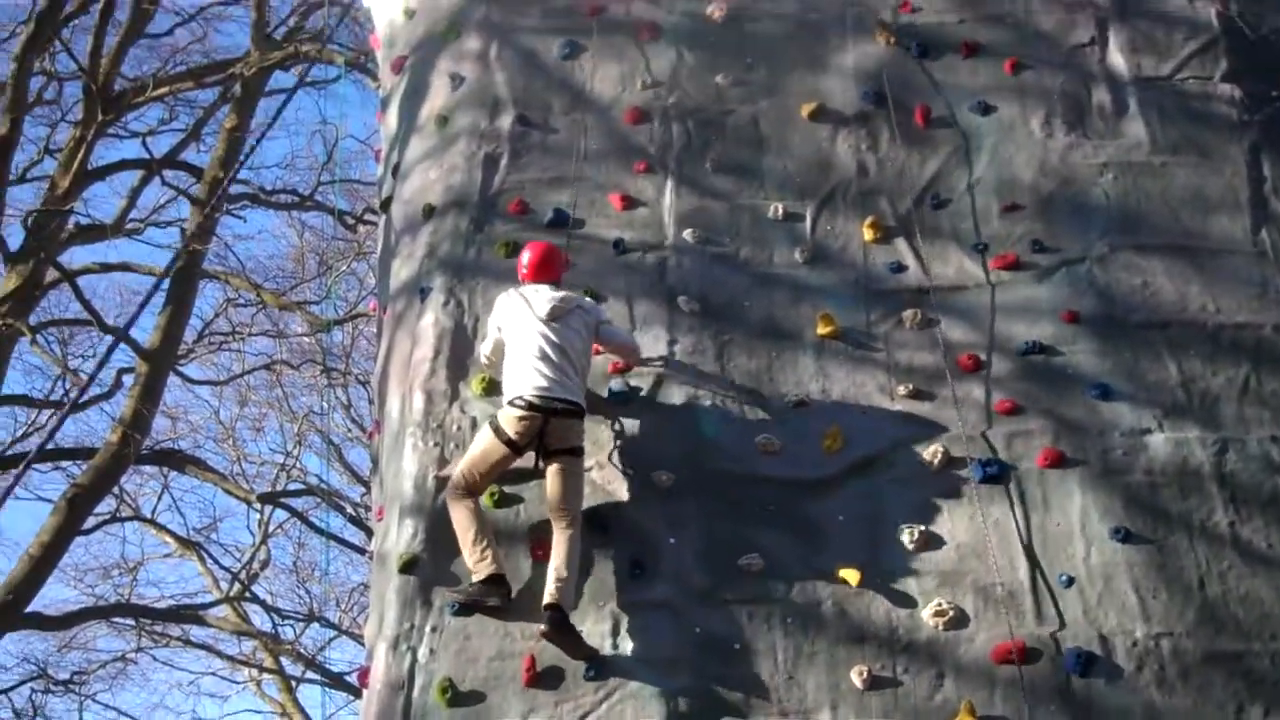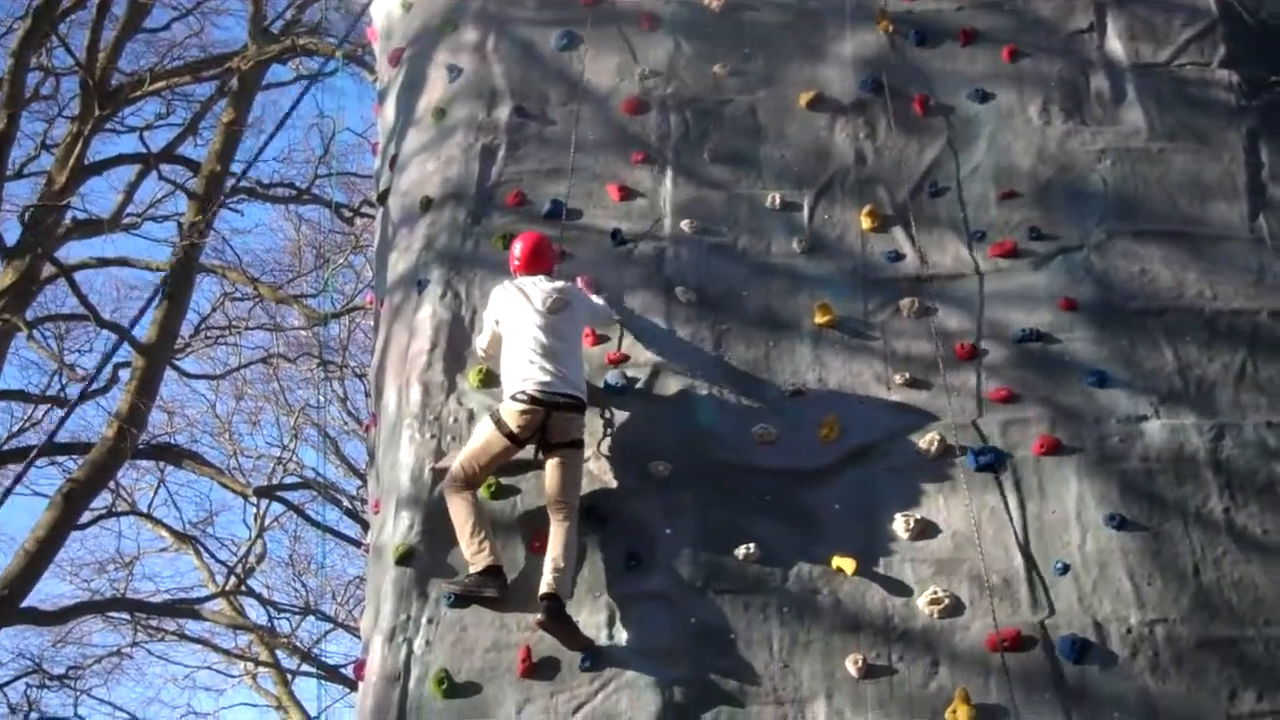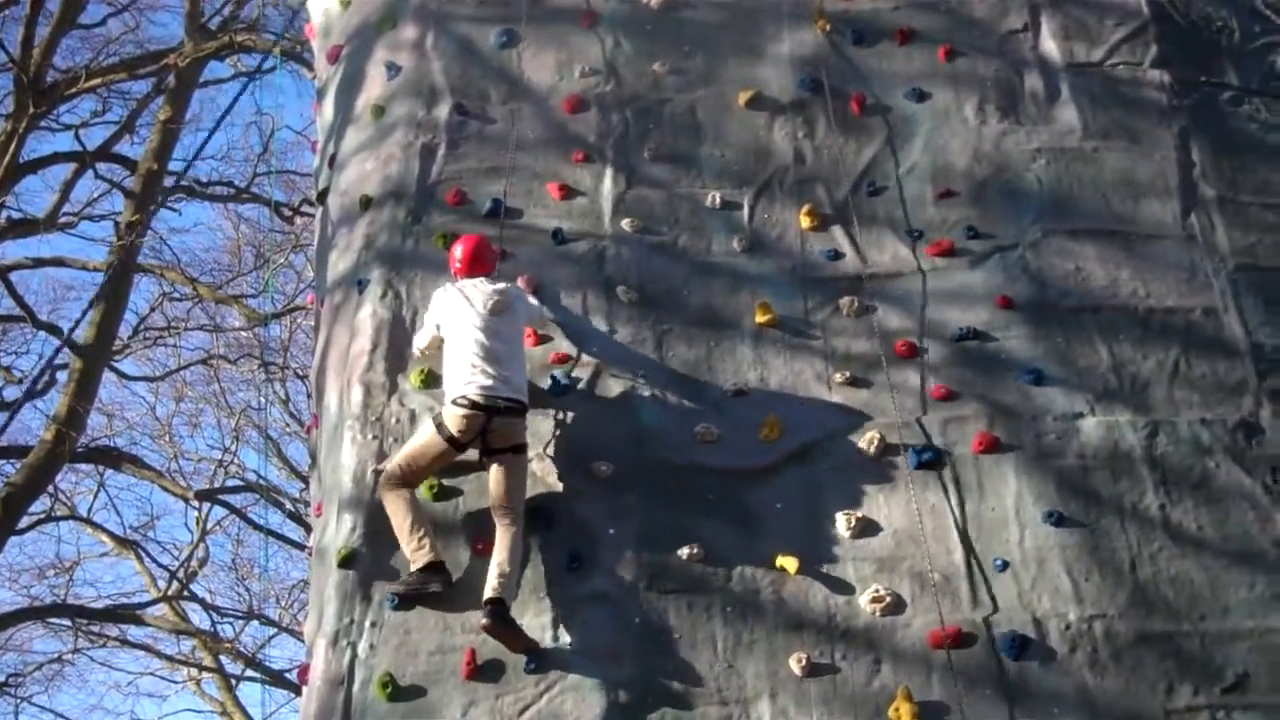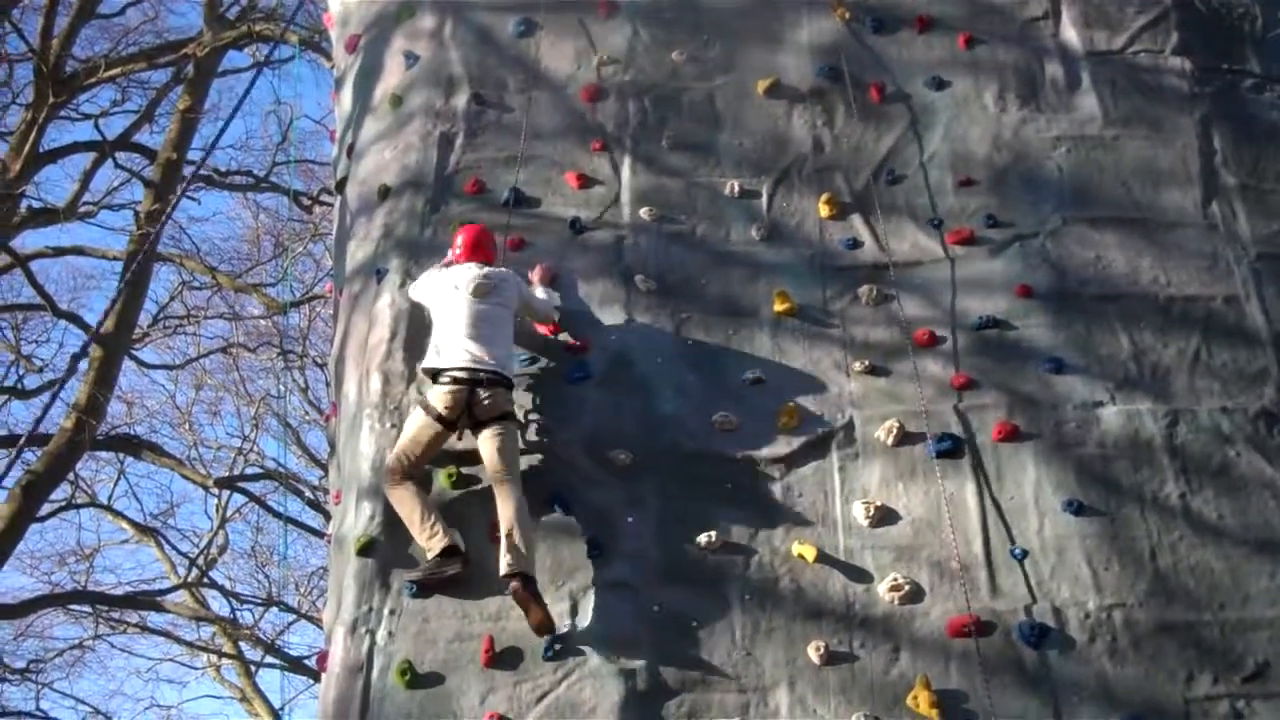
dt=0.3s
person 1, frame 1
left shoulder: (508, 301)
right shoulder: (586, 309)
left elbow: (488, 359)
right elbow: (630, 351)
right wrist: (609, 339)
left hip: (522, 410)
right hip: (568, 418)
left knee: (460, 489)
right knee: (566, 522)
left ankle: (489, 578)
right ankle: (556, 610)
person 1, frame 2
left shoulder: (504, 294)
right shoulder: (576, 298)
left elbow: (485, 352)
right elbow: (607, 317)
left hip: (523, 405)
right hip: (569, 411)
left knee: (457, 482)
right knee: (564, 514)
left ankle: (486, 570)
right ankle: (552, 600)
person 1, frame 3
left shoulder: (446, 297)
right shoulder: (515, 299)
left elbow: (422, 349)
right elbow: (541, 316)
left hip: (464, 409)
right hip: (511, 414)
left knee: (393, 480)
right knee: (509, 519)
left ankle: (428, 565)
right ankle: (497, 605)
person 1, frame 4
left shoulder: (439, 281)
right shoulder: (508, 281)
left elbow: (414, 288)
right elbow: (546, 310)
left wrist: (449, 258)
right wrist: (541, 286)
left hip: (448, 386)
right hip: (494, 390)
left knee: (396, 475)
right knee: (507, 484)
left ankle: (443, 554)
right ankle: (519, 575)
